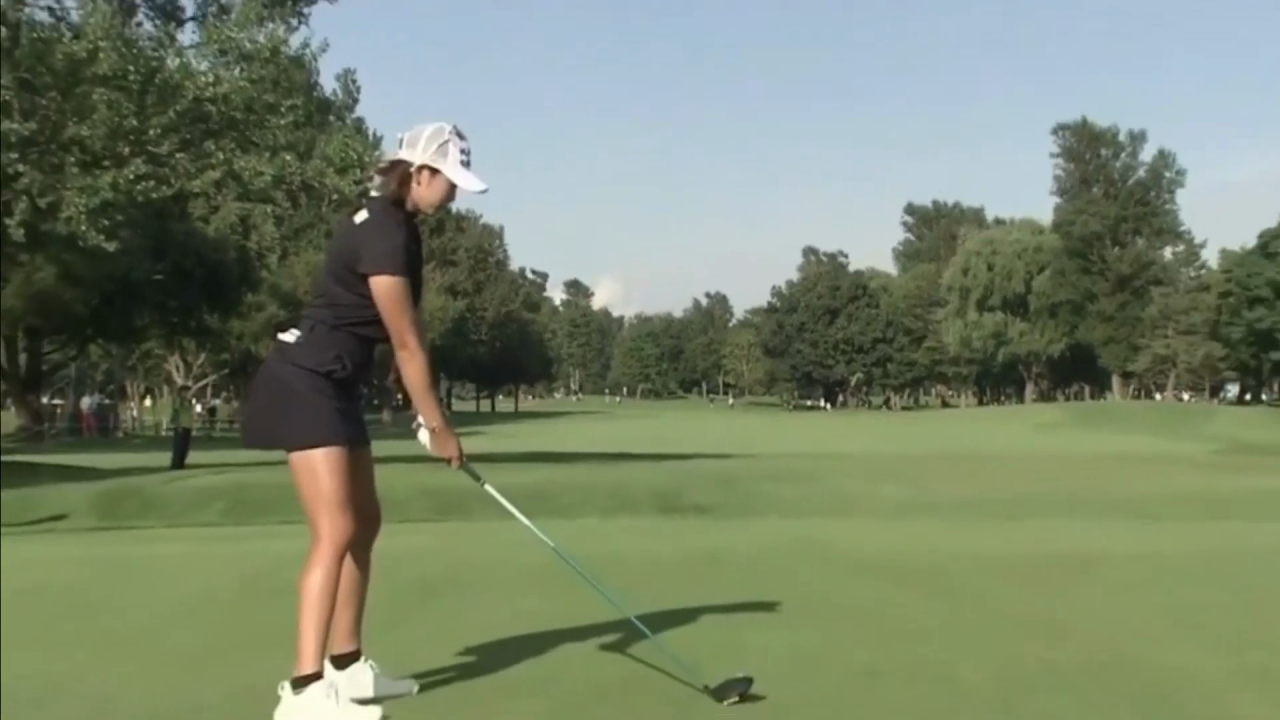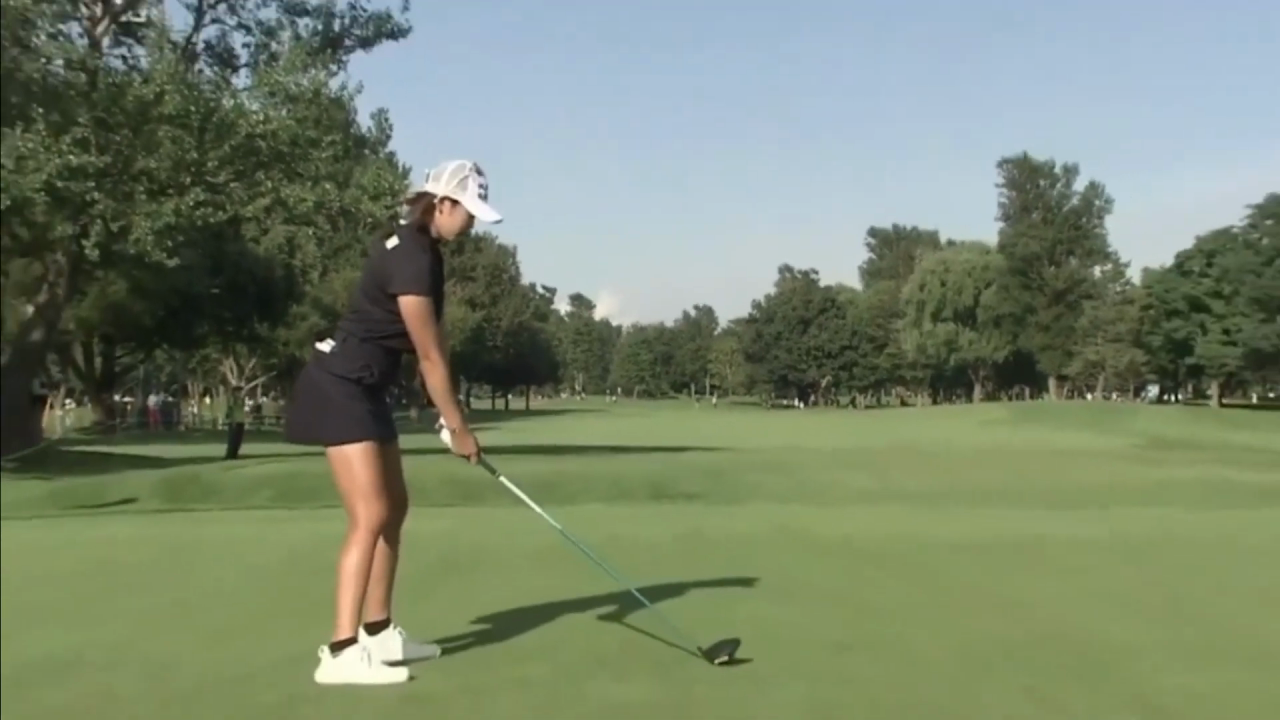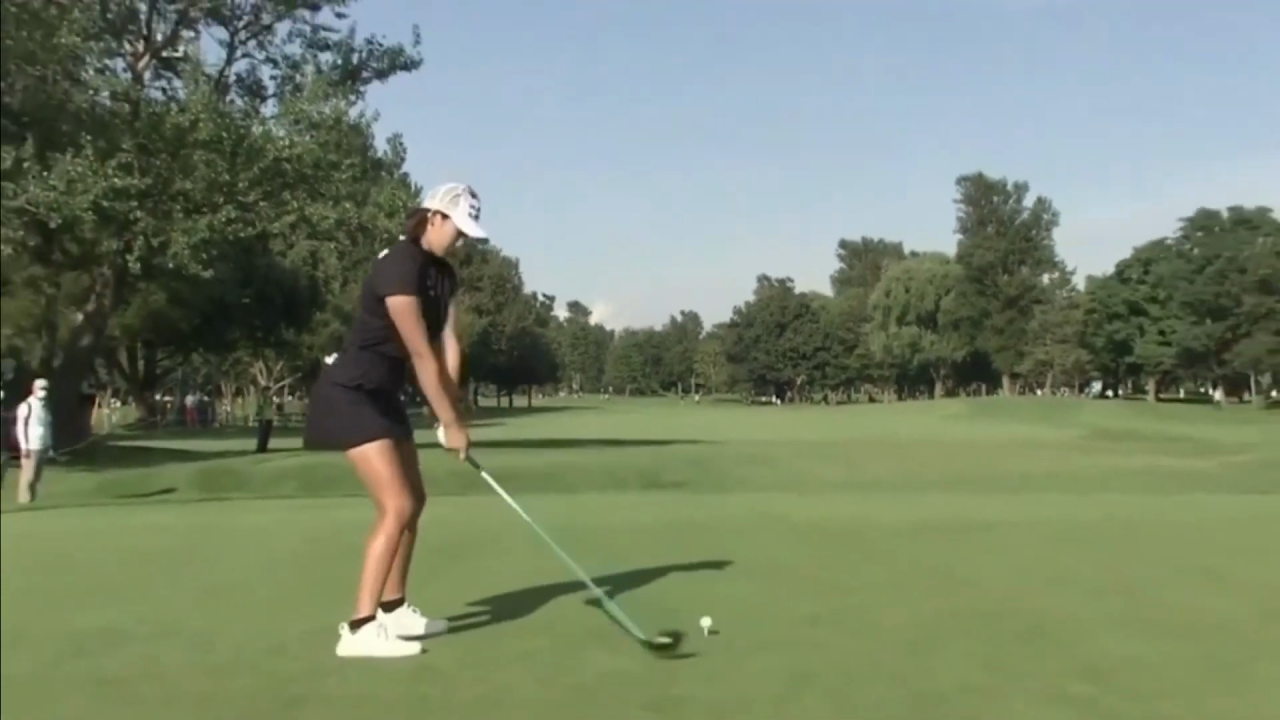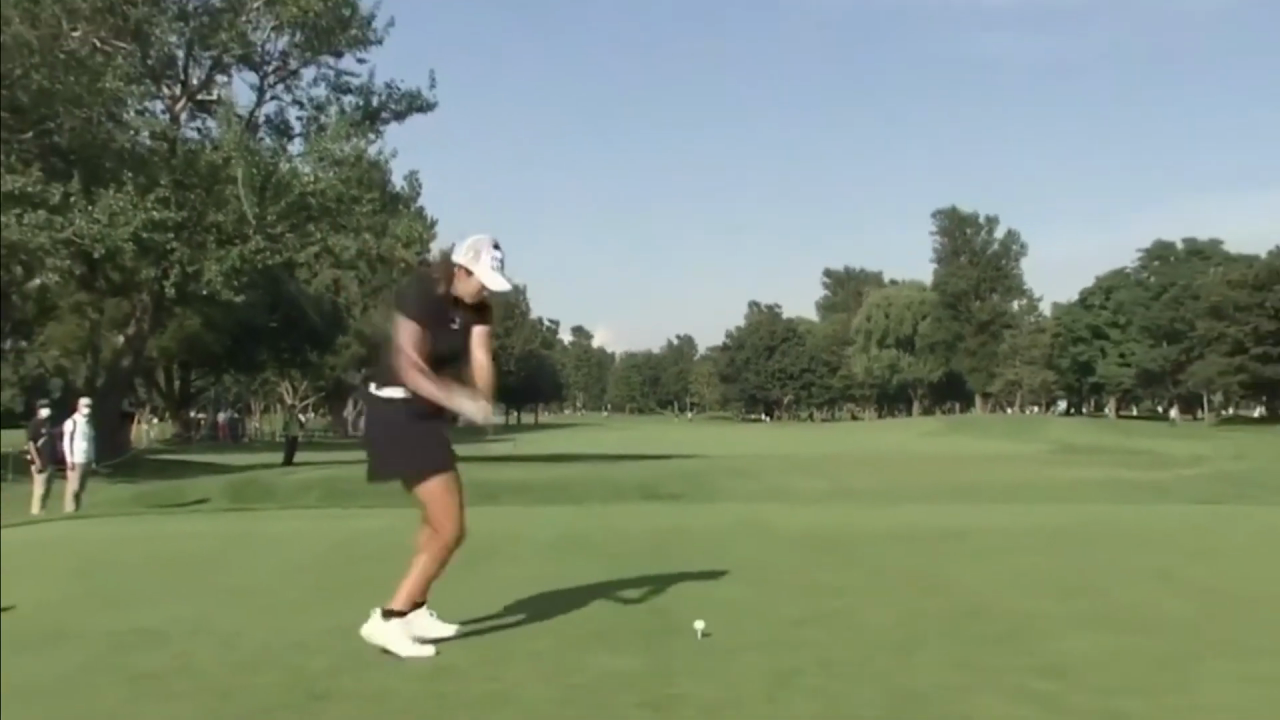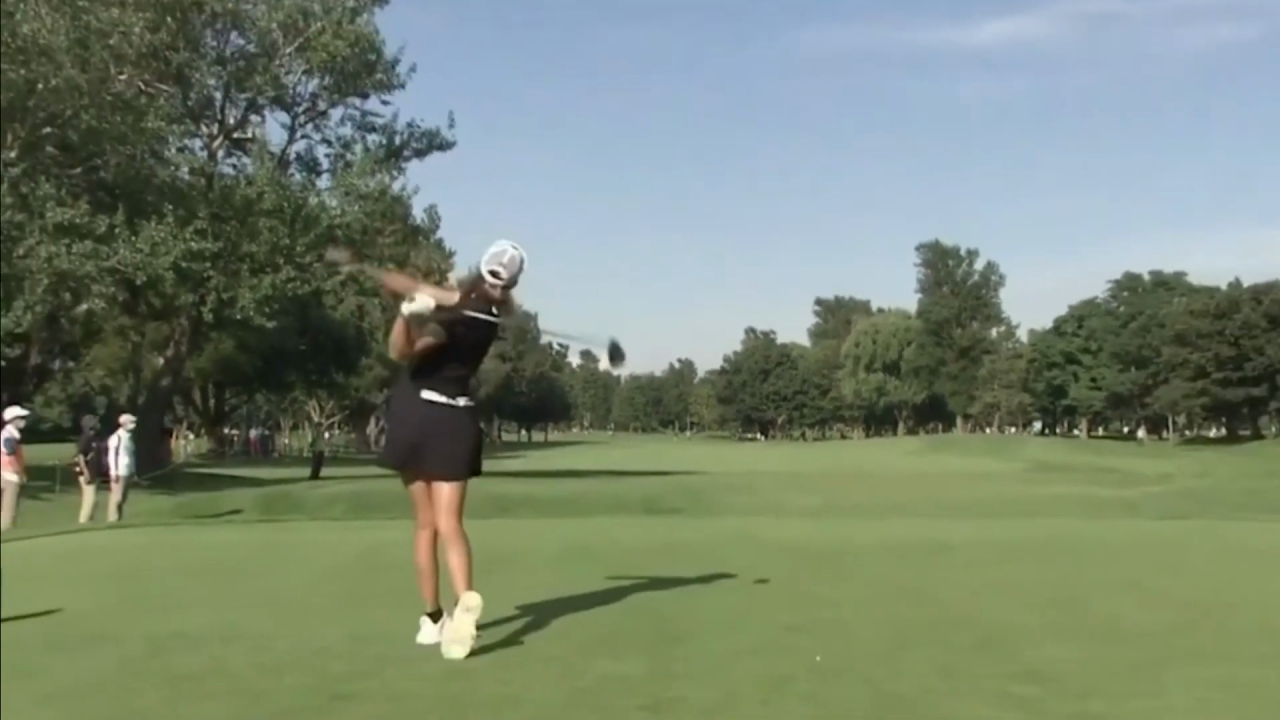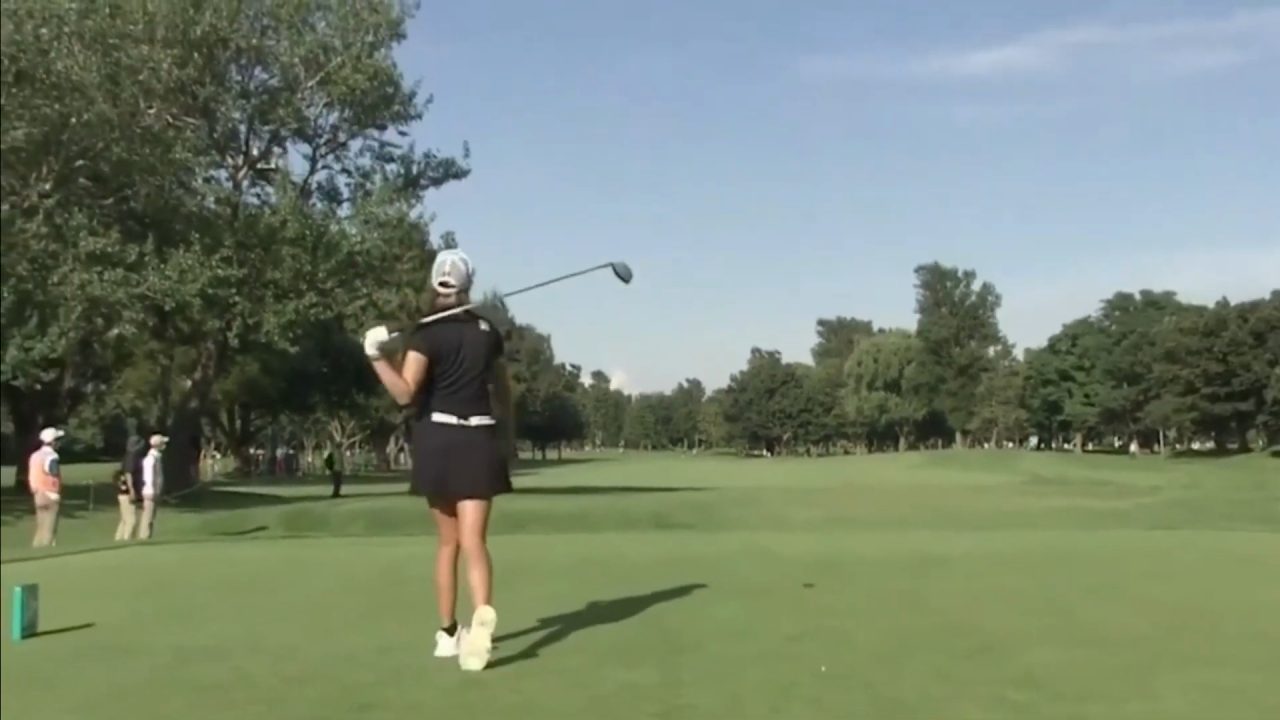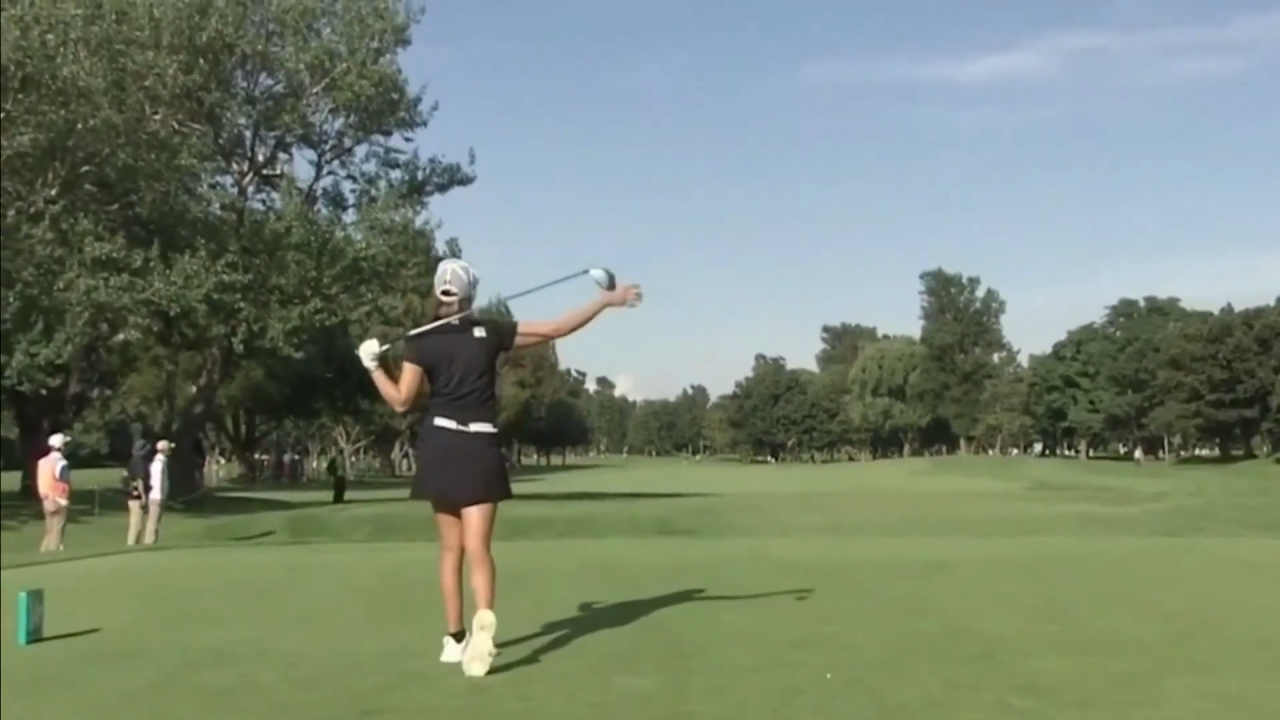
dt=0.7s
person 1, frame 1
left shoulder: (392, 223)
right shoulder: (385, 233)
left elbow: (404, 337)
right elbow: (407, 343)
left wrist: (429, 415)
right wrist: (438, 426)
left hip: (332, 385)
right hip: (307, 384)
left knee: (364, 523)
right knee: (335, 532)
left ankle: (346, 666)
person 1, frame 2
left shoulder: (420, 248)
right shoulder: (411, 257)
left elbow: (432, 346)
right elbow: (430, 355)
left wrist: (451, 417)
right wrist: (457, 426)
left hip: (363, 388)
right hip: (340, 387)
left knee: (393, 507)
right knee: (370, 516)
left ankle: (377, 633)
right ankle: (341, 652)
person 1, frame 3
left shoulder: (445, 276)
right shoulder: (396, 263)
left elbow: (448, 345)
right elbow: (421, 352)
left wrist: (451, 411)
right wrist: (450, 422)
left hip: (385, 396)
right hip: (349, 392)
left knee: (411, 500)
right knee: (396, 505)
left ankle: (392, 609)
person 1, frame 4
left shoulder: (477, 311)
right shoulder: (418, 293)
left elbow: (482, 365)
right elbow: (410, 369)
left wrist: (481, 402)
right wrist: (458, 399)
left hip: (421, 418)
right hip: (400, 416)
left knee: (440, 523)
right knee: (447, 529)
person 1, frame 5
left shoulder: (464, 315)
right shoulder: (488, 309)
left elbow: (400, 352)
right elbow: (427, 293)
left wrist: (408, 313)
right wrist: (371, 270)
left hip: (419, 415)
right hip: (456, 422)
left knee: (425, 525)
right knee: (448, 524)
left ankle: (433, 619)
right ankle: (465, 602)
person 1, frame 6
left shoulder: (427, 332)
right shoulder: (488, 331)
left elbow: (405, 394)
right elbow: (502, 389)
left wrist: (375, 354)
right wrist: (506, 438)
left hip: (437, 439)
right hip: (479, 440)
left knee: (448, 542)
right knee: (473, 541)
left ankle: (448, 632)
right ankle: (482, 616)
person 1, frame 7
left shoulder: (422, 341)
right shoulder: (491, 333)
left elbow: (400, 401)
right elbow: (559, 328)
left wrist: (371, 364)
right wrist: (607, 300)
left hip: (439, 446)
right hip: (480, 448)
left knee: (450, 548)
right knee: (476, 547)
left ankle: (454, 637)
right ankle: (483, 620)
